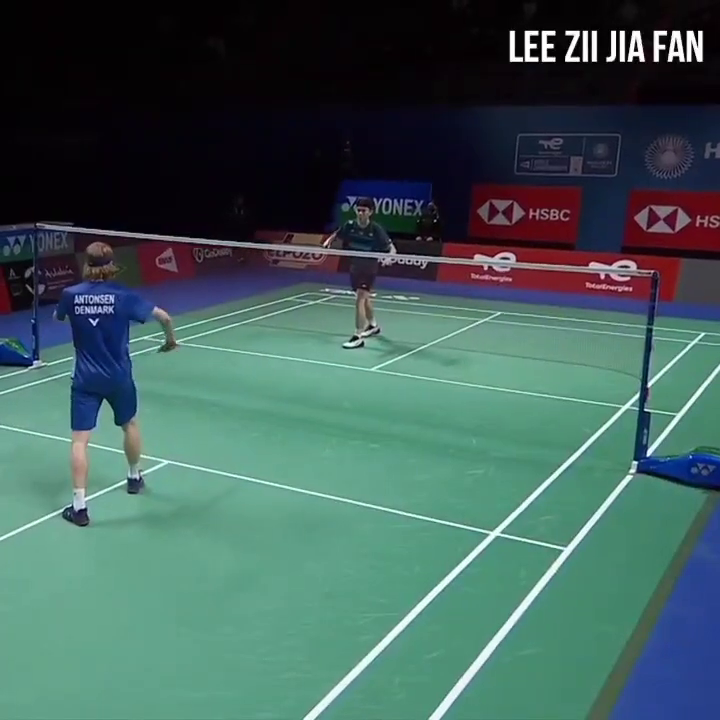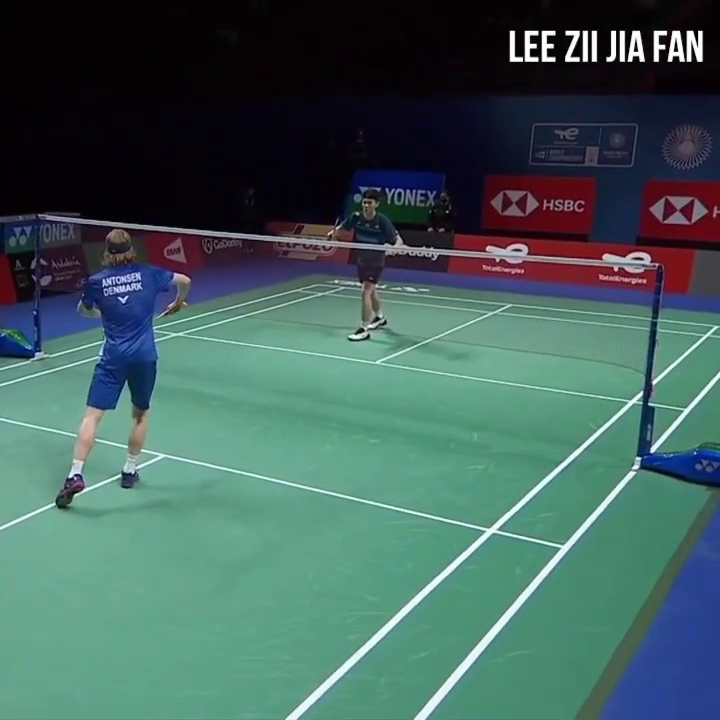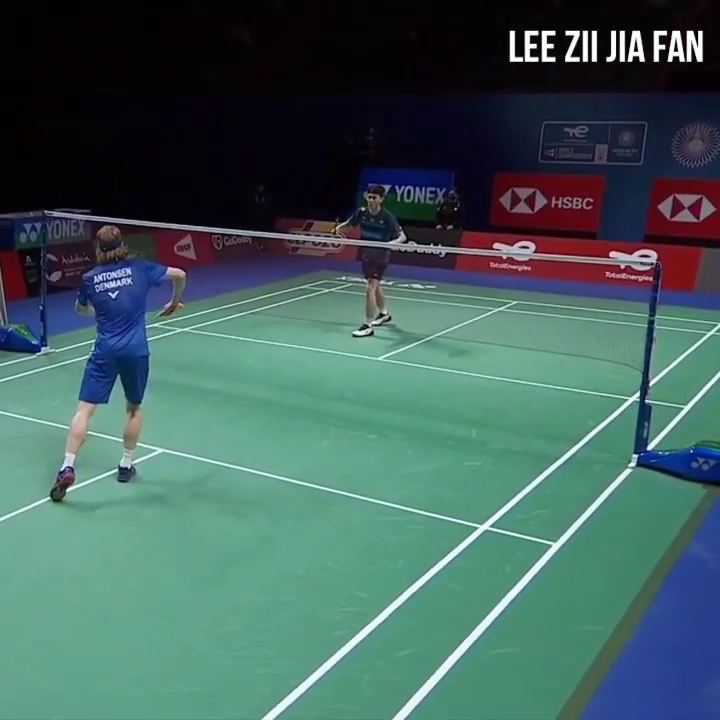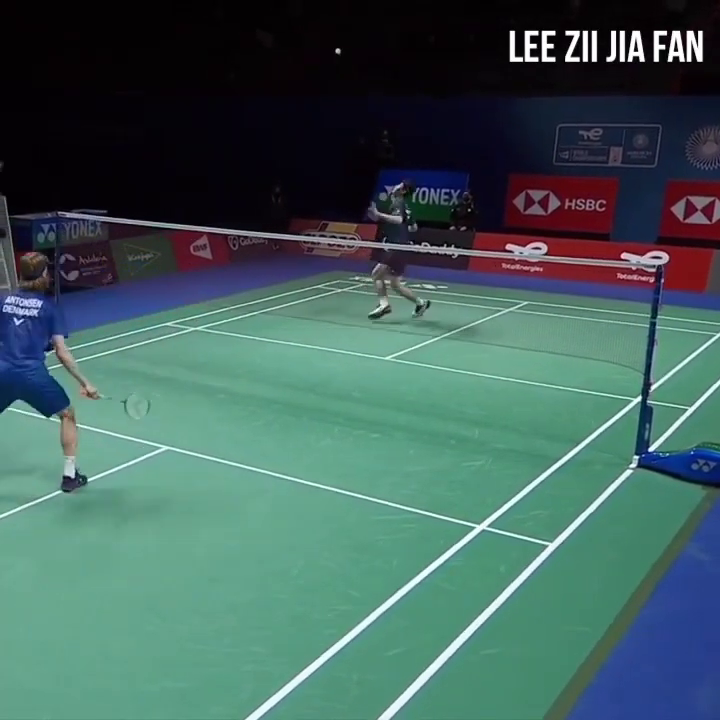
dt=1s
person 1, frame 1
left shoulder: (70, 294)
right shoulder: (124, 296)
left elbow: (59, 318)
right elbow: (163, 317)
right wrist: (171, 339)
left hip: (85, 379)
right hip: (119, 376)
left knee: (79, 440)
right knee: (129, 425)
left ankle: (79, 506)
right ankle: (134, 477)
person 1, frame 2
left shoulder: (96, 281)
right shoulder: (147, 274)
left elbow: (83, 311)
right elbow: (185, 280)
right wrist: (178, 303)
left hip: (113, 357)
right hip: (144, 356)
left knee: (92, 415)
right knee: (140, 414)
left ankle: (75, 475)
right ankle: (130, 471)
person 1, frame 3
left shoulder: (90, 278)
right shoulder: (140, 269)
left elbow: (81, 309)
right elbow: (179, 275)
right wrist: (174, 303)
left hip: (105, 350)
right hip: (135, 350)
left knee: (85, 409)
right knee: (134, 408)
left ankle: (67, 468)
right ankle: (126, 465)
person 1, frame 4
right shoulder: (49, 307)
right elbow: (62, 353)
right wrist: (84, 383)
right hip: (33, 375)
right knee: (68, 415)
right ankle: (70, 475)
